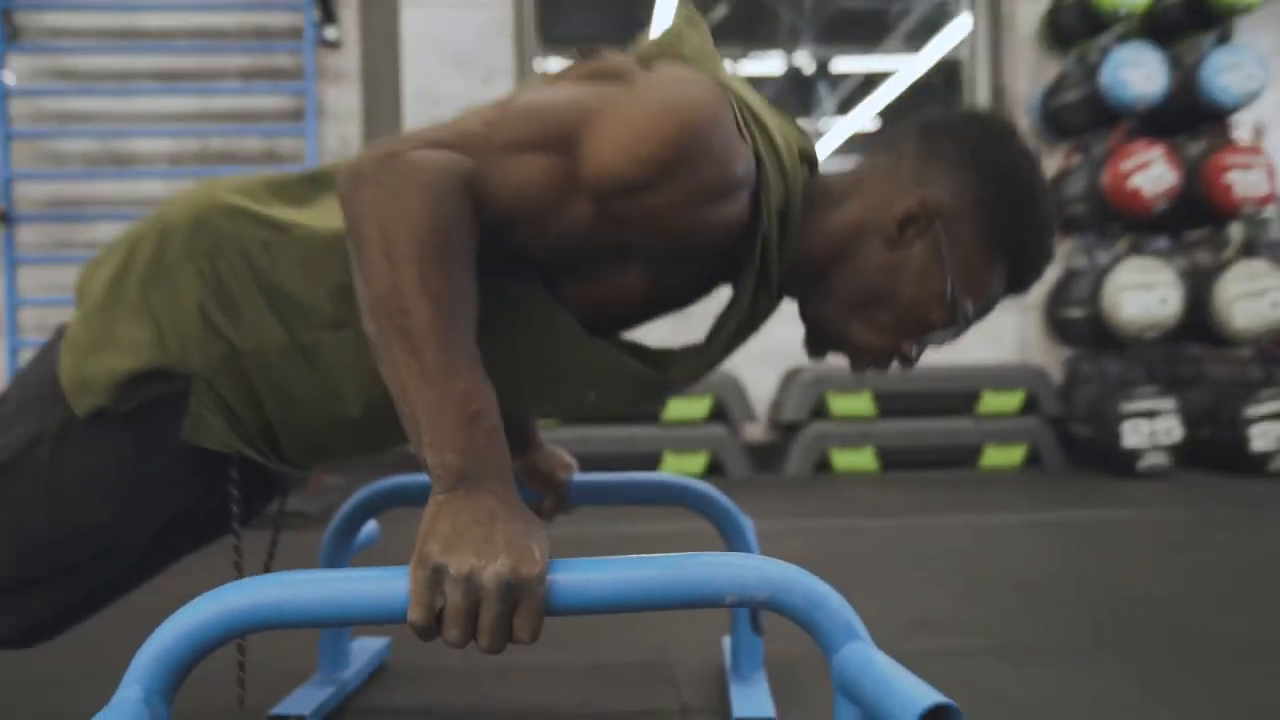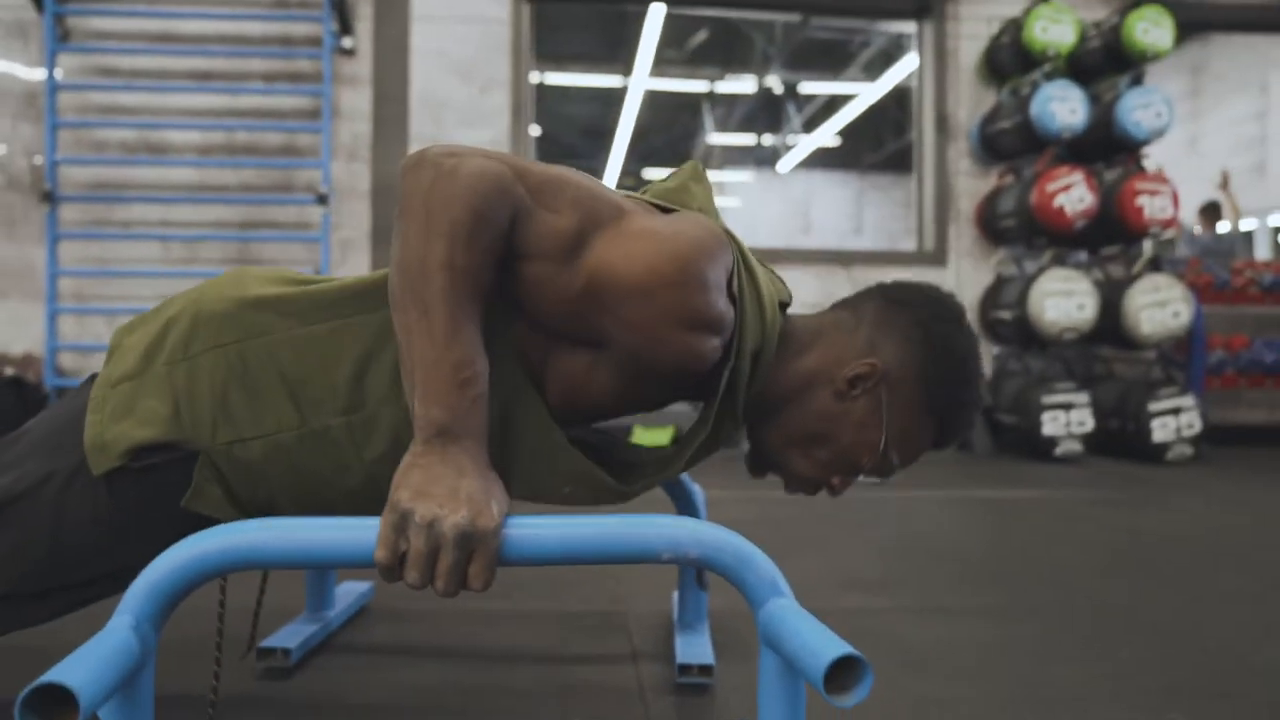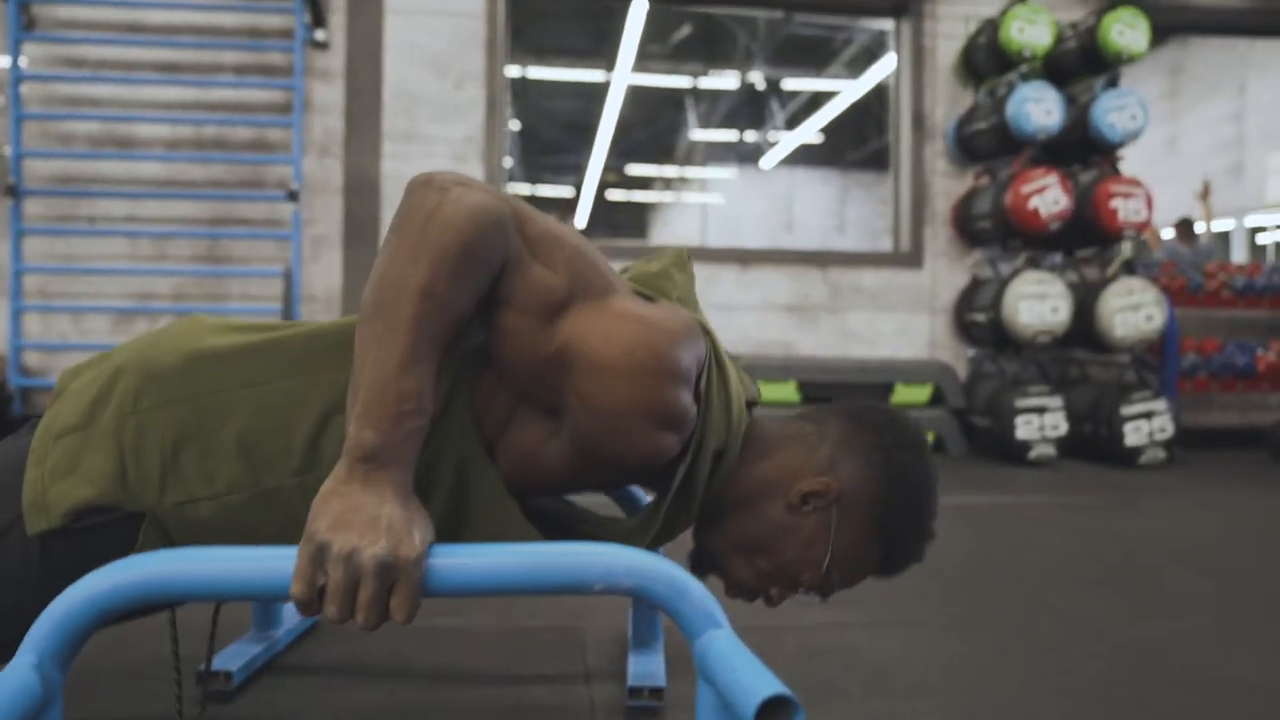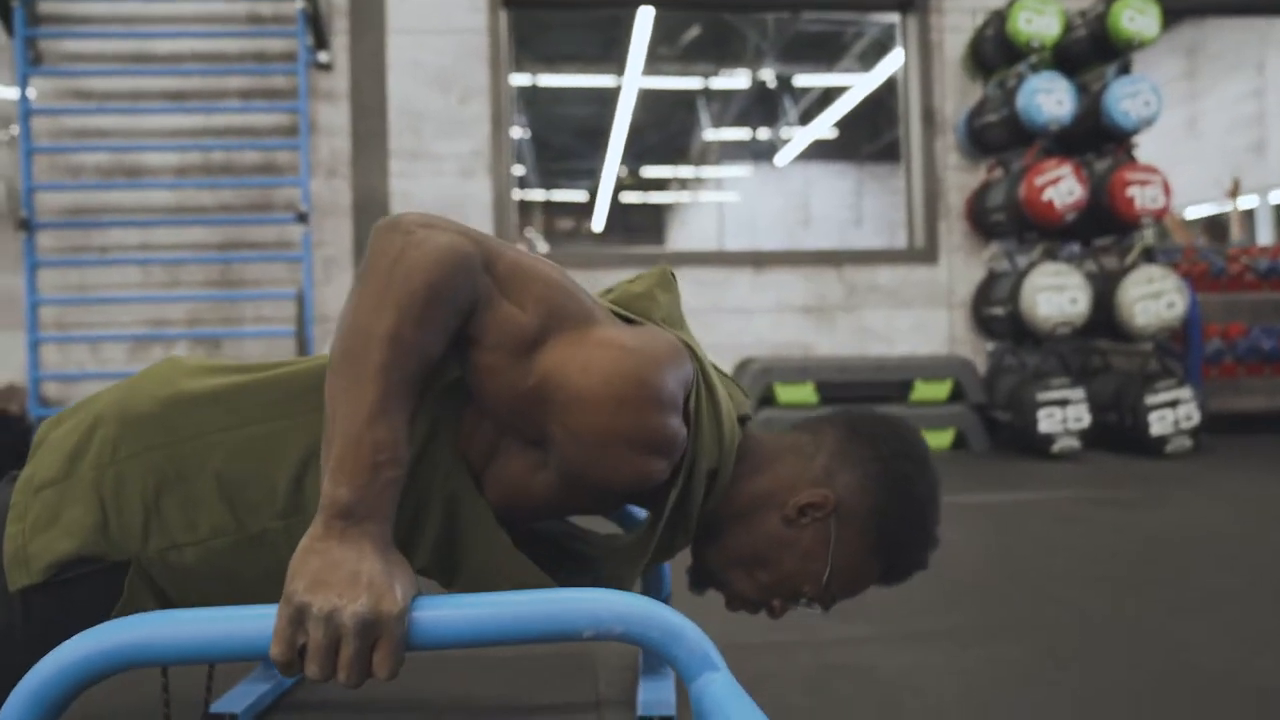
dt=0.4s
person 1, frame 1
left shoulder: (748, 208)
right shoulder: (706, 153)
right elbow: (410, 179)
left wrist: (516, 452)
right wrist: (470, 492)
left hip: (245, 359)
right hip: (201, 330)
person 1, frame 2
left shoulder: (722, 348)
right shoulder: (696, 297)
right elbow: (451, 182)
left wrist: (477, 445)
right wrist: (447, 447)
left hip: (253, 398)
right hip: (201, 405)
person 1, frame 3
left shoulder: (675, 438)
right shoulder: (660, 390)
right elbow: (453, 209)
right wrist: (371, 473)
left hip: (200, 432)
right hip: (139, 449)
person 1, frame 4
left shoulder: (675, 449)
right shoulder: (647, 413)
right elbow: (424, 253)
right wrist: (351, 527)
left hip: (182, 477)
right hip: (118, 501)
